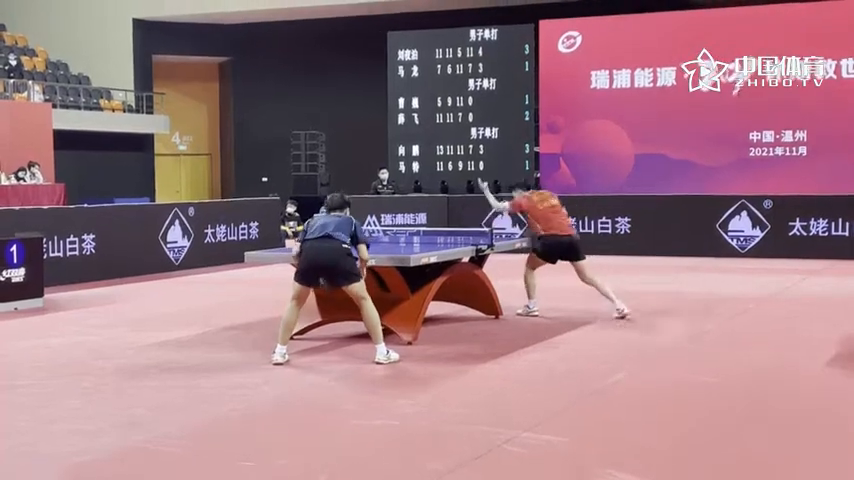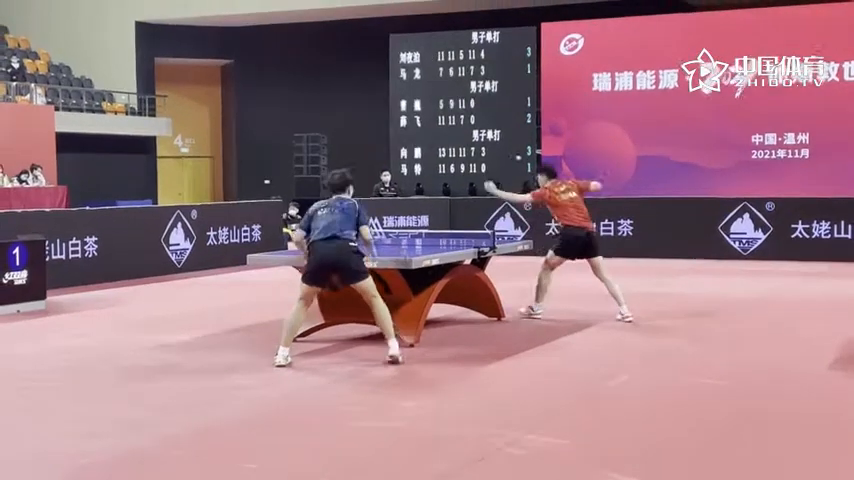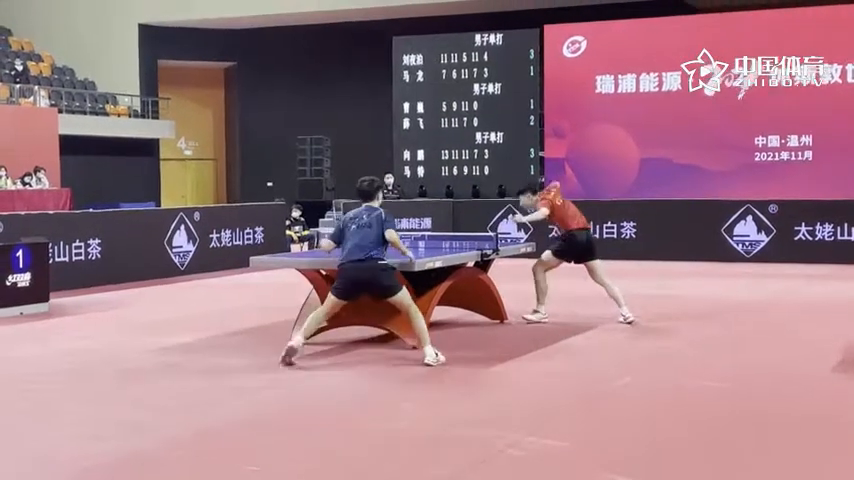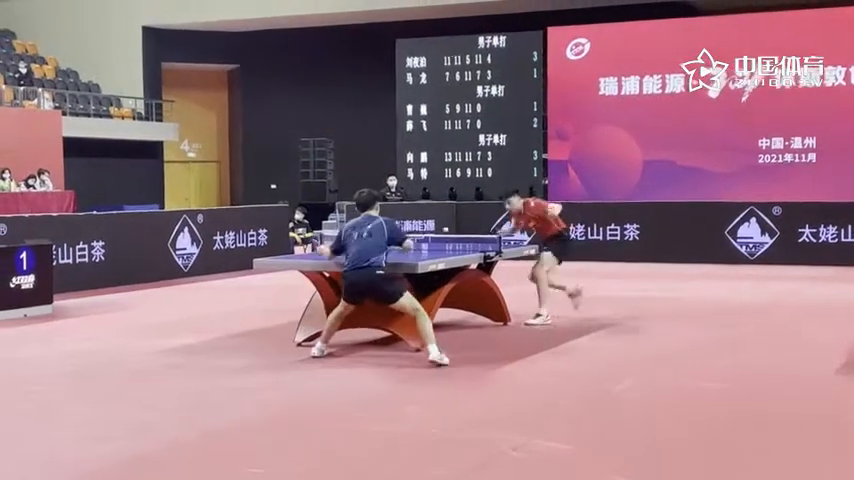
dt=0.3s
person 1, frame 1
left shoulder: (312, 221)
right shoulder: (351, 221)
left elbow: (296, 252)
right elbow: (364, 256)
left wrist: (314, 273)
right wrist: (361, 271)
left hip: (310, 251)
right hip: (337, 252)
left knee: (295, 302)
right knee: (364, 300)
left ankle: (280, 352)
right ankle: (382, 352)
person 1, frame 2
left shoulder: (316, 207)
right shoulder: (354, 205)
left elbow: (297, 237)
right elbow: (366, 236)
left wrist: (307, 250)
left hip: (319, 253)
right hip: (345, 251)
left knee: (303, 302)
right knee: (374, 298)
left ankle: (283, 354)
right ankle: (393, 347)
person 1, frame 3
left shoulder: (347, 217)
right shoulder: (382, 214)
left elbow: (326, 246)
right elbow: (391, 237)
left wrist: (337, 243)
right wrist: (406, 252)
left hip: (348, 270)
right hip: (376, 269)
left knee: (325, 311)
right knee: (410, 308)
left ankle: (296, 342)
right ankle: (430, 353)
person 1, frame 4
left shoulder: (347, 227)
right shoulder: (385, 223)
left elbow: (330, 253)
right elbow: (408, 245)
left wrist: (322, 248)
right wrist: (403, 244)
left hip: (352, 278)
right hip: (376, 276)
left knee: (342, 310)
right knee: (418, 311)
left ankle: (320, 347)
right ankle: (434, 352)
person 2, frame 1
left shoulder: (522, 201)
right shoulder: (550, 195)
left elbow: (498, 207)
left wrist: (486, 190)
left hip: (551, 240)
right hip: (571, 238)
left knee: (530, 267)
right knee: (587, 277)
left ankle: (531, 307)
right ankle: (619, 306)
person 2, frame 2
left shoulder: (546, 192)
right shoulder: (572, 184)
left elbow: (521, 199)
right elbow: (597, 186)
left wrist: (495, 191)
left hip: (571, 233)
right hip: (589, 233)
left knee: (547, 268)
right knee: (602, 275)
left ankle: (535, 308)
right ankle: (624, 311)
person 2, frame 3
left shoulder: (542, 200)
right shoulder: (550, 191)
left elbow: (543, 213)
right elbow: (555, 184)
left wrist: (524, 219)
left hip: (572, 236)
right hip: (585, 236)
left knee: (538, 268)
right knee: (601, 279)
left ankle: (541, 311)
right ankle: (625, 312)
person 2, frame 4
left shoulder: (532, 205)
right shoulder: (516, 213)
left elbow: (556, 207)
right elbow: (516, 228)
left wrist: (554, 211)
right wrist: (503, 233)
left hip: (559, 238)
right hip: (549, 240)
left knee: (539, 273)
right knee: (534, 276)
left ankle: (543, 314)
right ankle: (572, 291)
